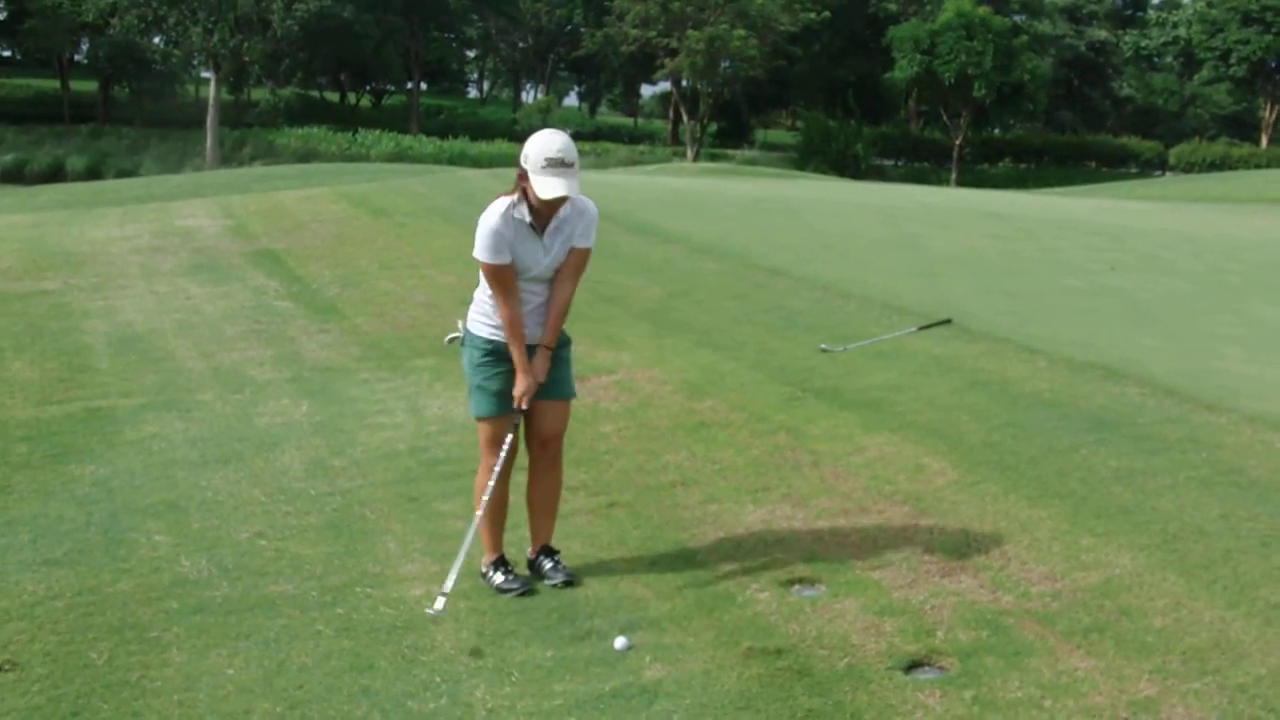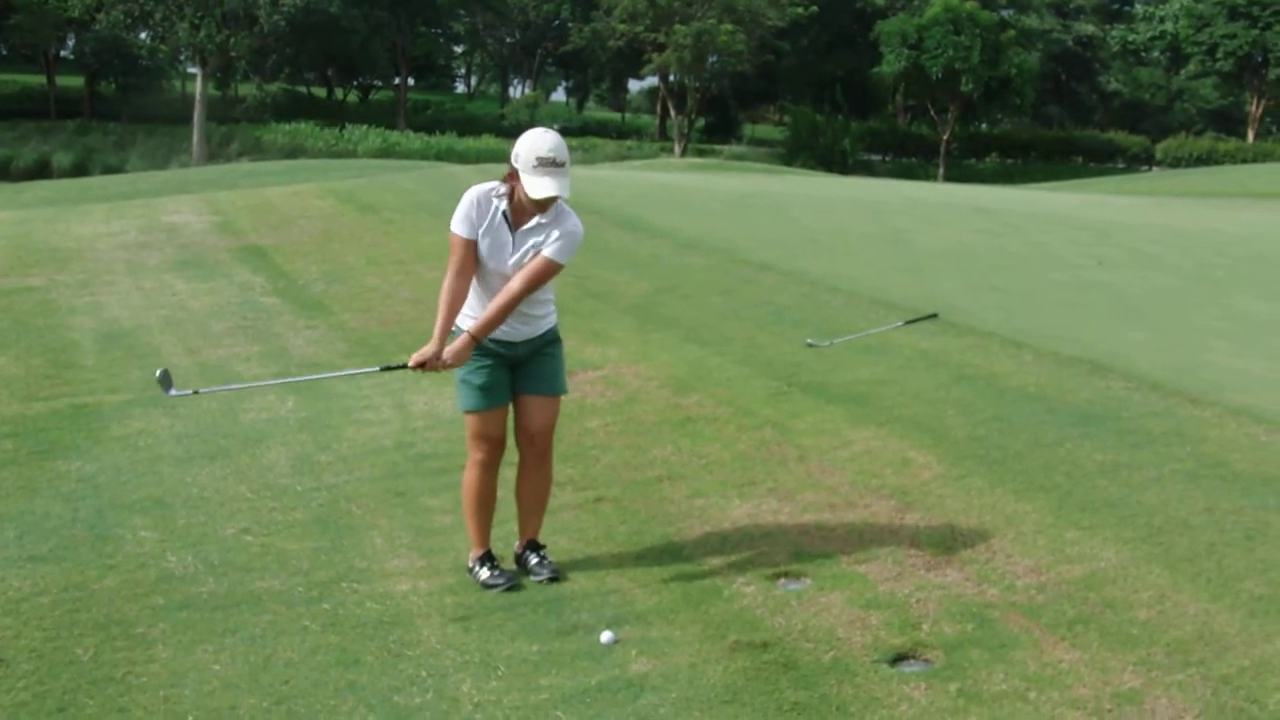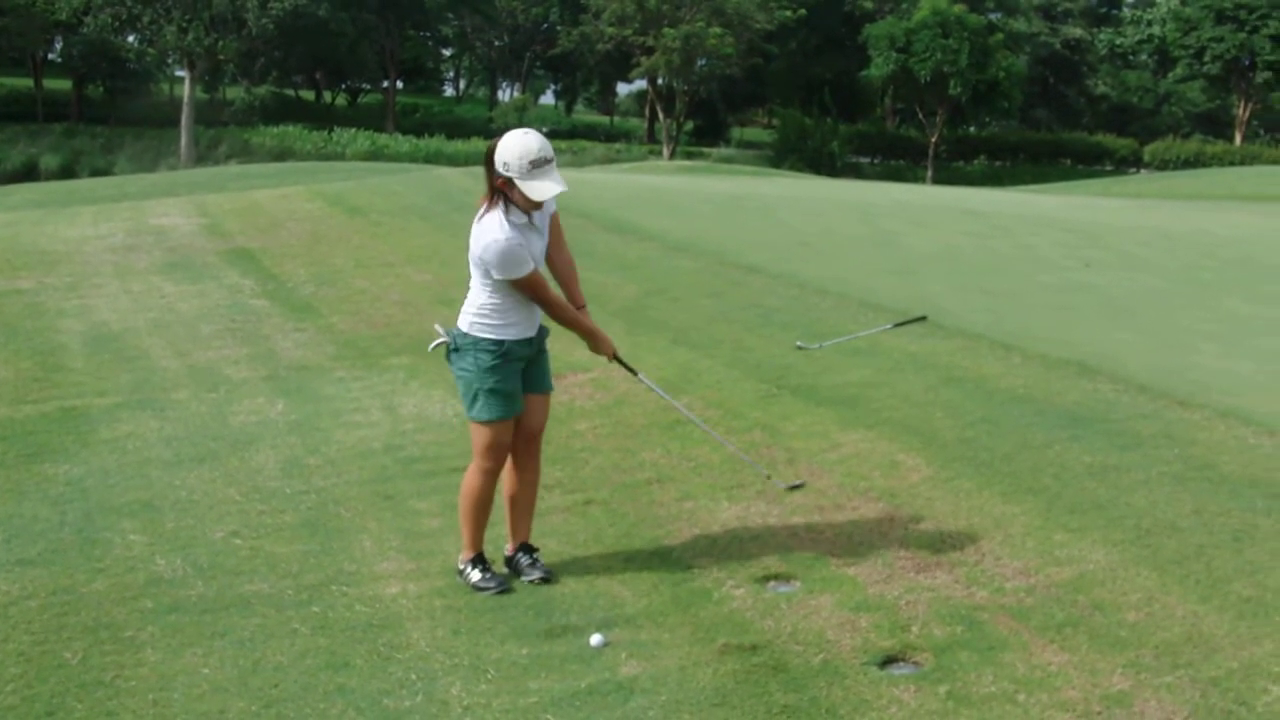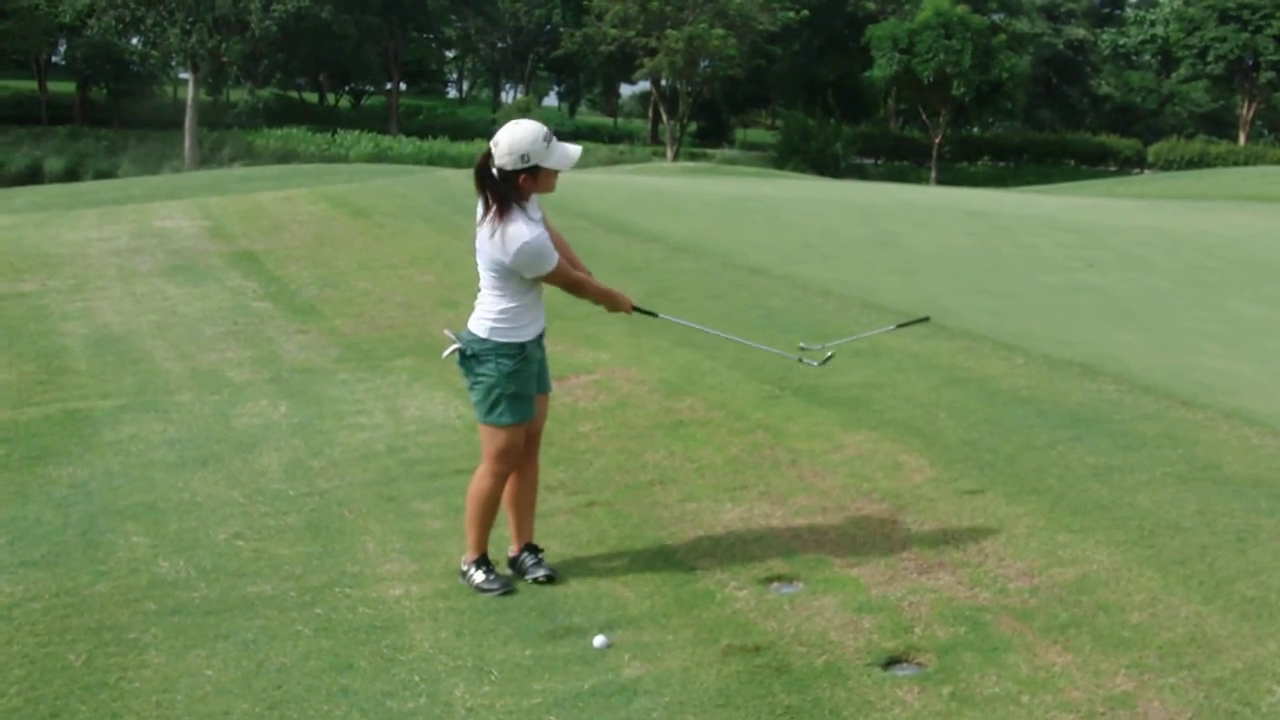
dt=0.4s
person 1, frame 1
left shoulder: (585, 215)
right shoulder: (498, 221)
left elbow: (564, 290)
right elbow: (506, 304)
left wrist: (546, 354)
right wrist: (521, 369)
left hip: (549, 342)
right hip: (492, 344)
left knee: (549, 448)
right knee: (497, 457)
left ankle: (541, 550)
right ankle: (493, 560)
person 1, frame 2
left shoulder: (567, 229)
right shoulder: (476, 203)
left elbow: (516, 291)
right elbow: (458, 276)
left wrist: (466, 343)
right wrist: (440, 340)
left hip: (537, 342)
right hip: (478, 339)
left knee: (538, 444)
right knee: (485, 451)
left ankle: (530, 545)
right ankle: (479, 554)
person 1, frame 3
left shoulder: (535, 198)
right shoulder: (500, 238)
left elbow: (559, 251)
right elbow: (545, 297)
left wrist: (583, 314)
right wrist: (593, 335)
left hip: (528, 339)
right hip: (486, 348)
left knee: (529, 445)
right knee: (491, 455)
left ankle: (519, 547)
right ankle: (470, 557)
person 1, frame 4
left shoulder: (511, 195)
right shoulder: (523, 239)
left elbow: (553, 237)
right elbow: (568, 283)
left wrist: (594, 282)
right wrist: (612, 298)
left hip: (525, 341)
right hip: (501, 352)
left knee: (528, 447)
right knee: (501, 459)
left ankle: (523, 547)
right ankle: (473, 559)
